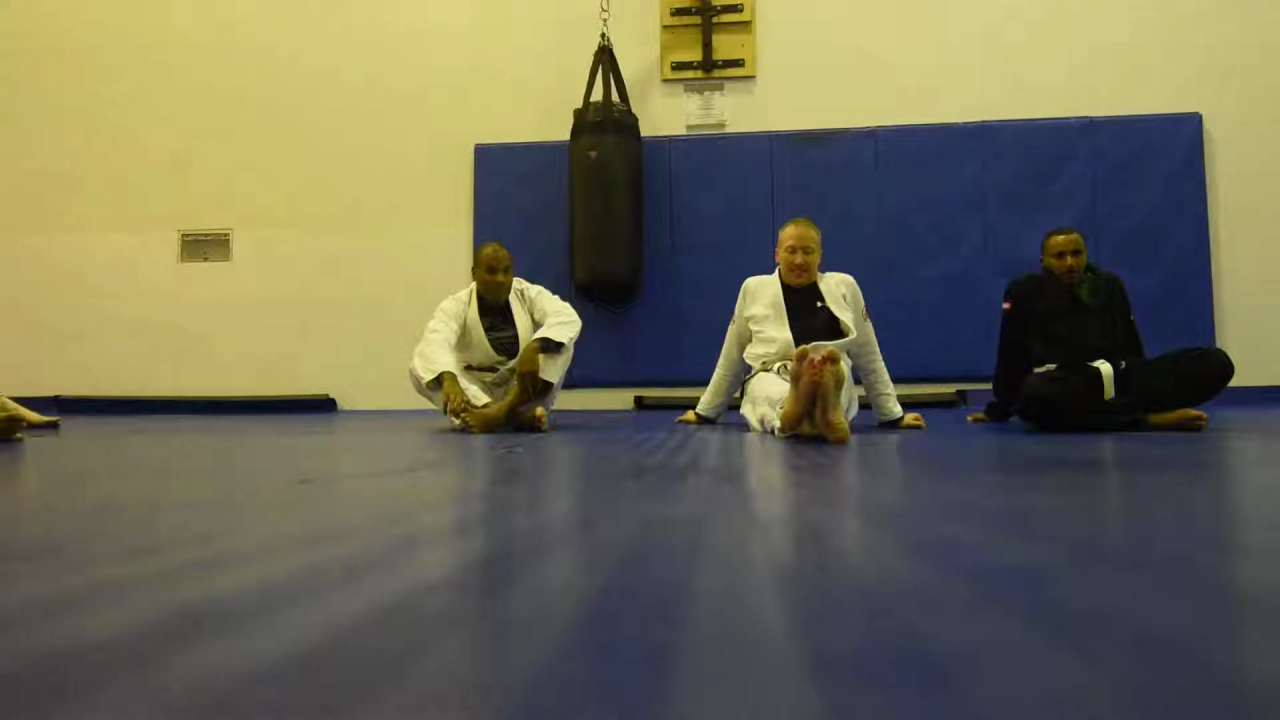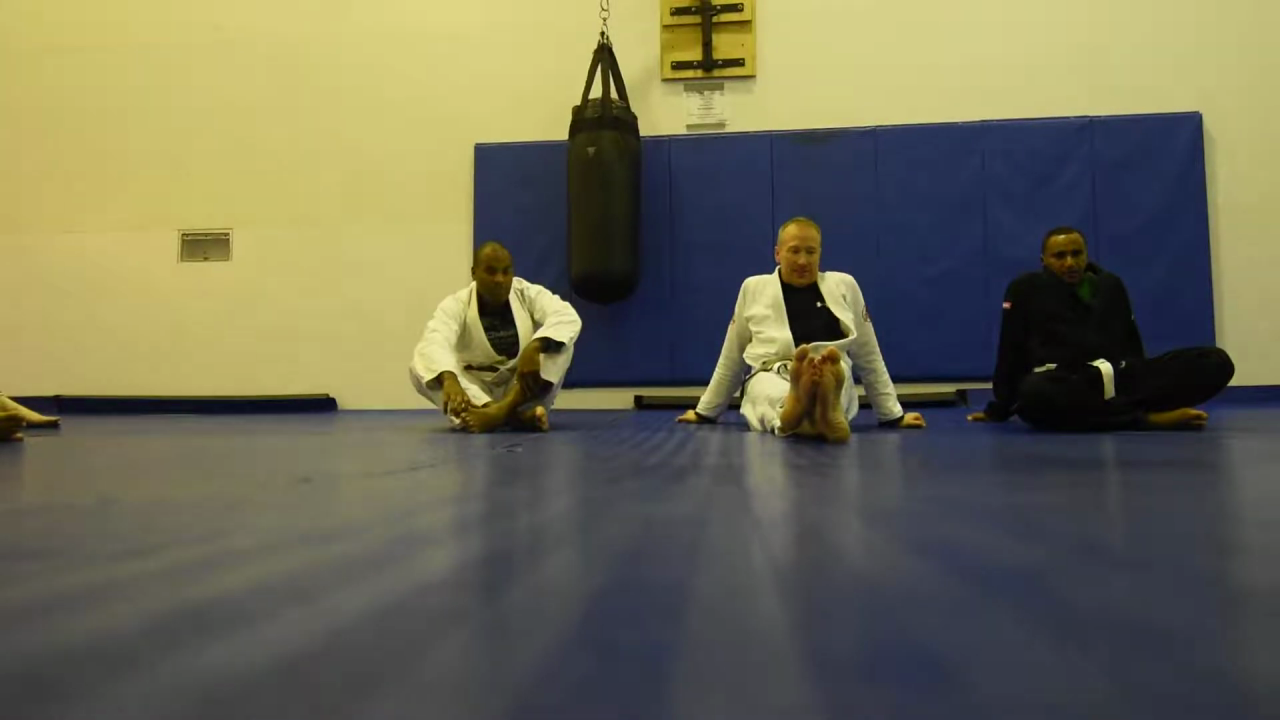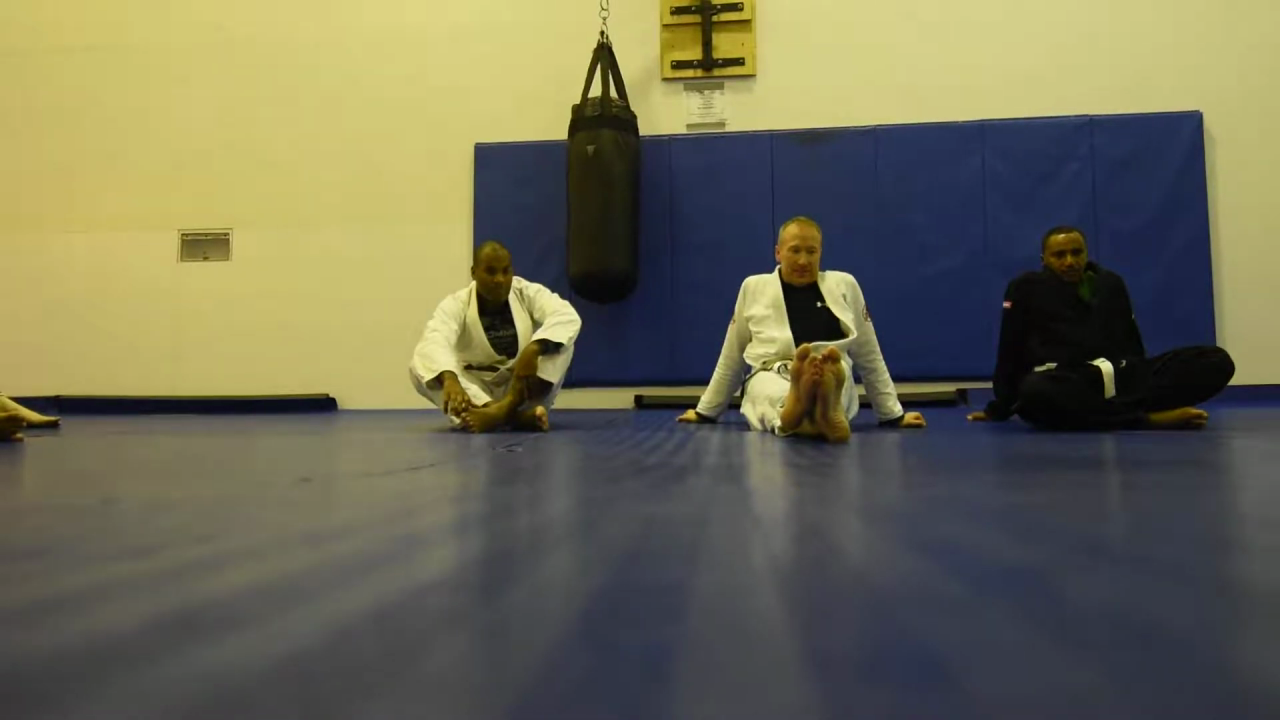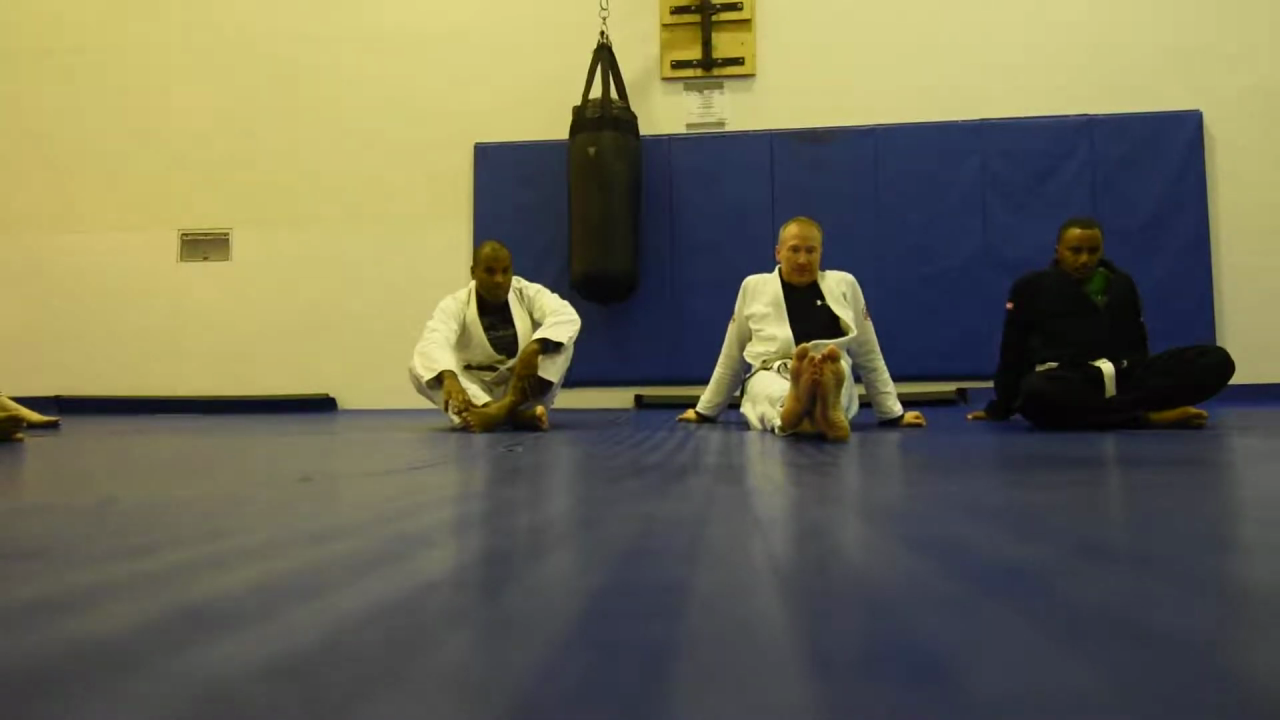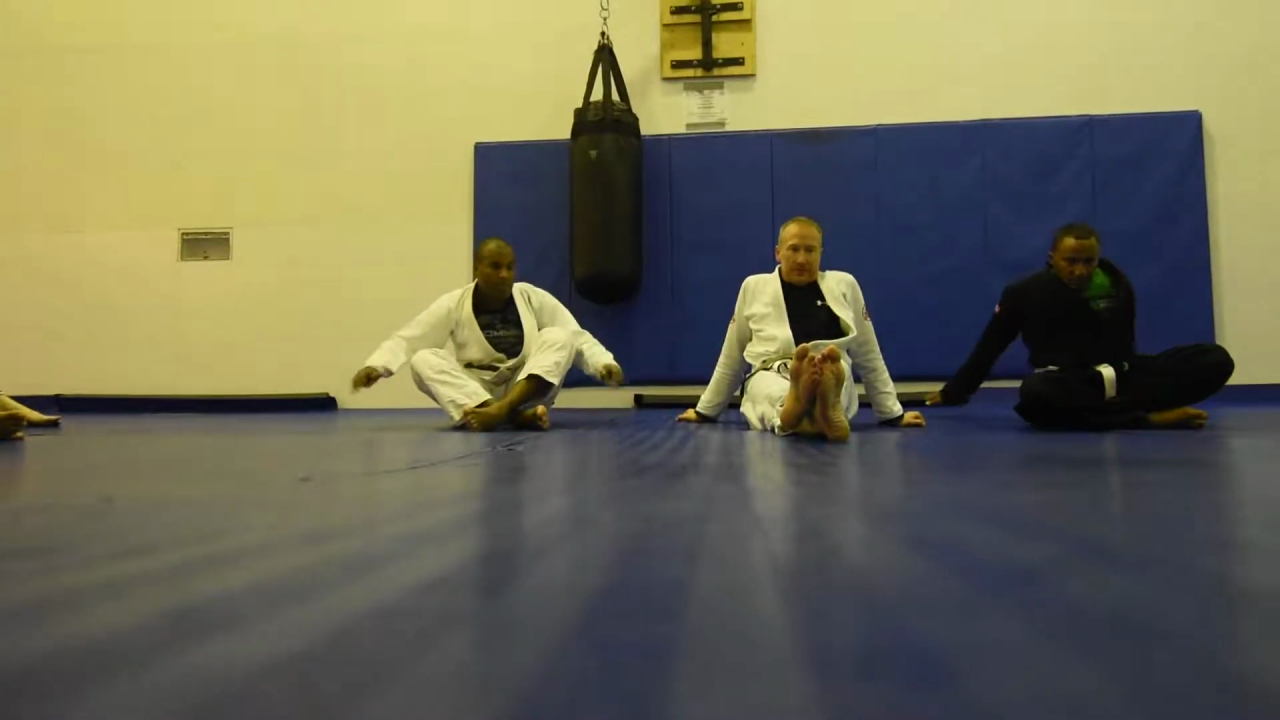
dt=0.4s
person 1, frame 1
left shoulder: (1110, 287)
right shoulder: (1025, 291)
left elbow: (1130, 343)
right elbow: (1011, 353)
right wrist: (999, 409)
left hip: (1121, 380)
right hip: (1063, 388)
left knee: (1216, 363)
right knee: (1033, 395)
left ankle: (1106, 413)
right ankle: (1149, 419)
person 1, frame 2
left shoulder: (1110, 286)
right shoulder: (1026, 290)
left elbow: (1130, 342)
right elbow: (1011, 351)
right wrist: (999, 409)
left hip: (1121, 378)
right hip: (1064, 387)
left knee: (1216, 363)
right knee: (1034, 394)
left ankle: (1109, 412)
right ankle: (1150, 418)
person 1, frame 3
left shoulder: (1110, 285)
right shoulder: (1026, 290)
left elbow: (1131, 341)
right elbow: (1011, 351)
right wrist: (999, 408)
left hip: (1121, 378)
right hip: (1064, 386)
left knee: (1217, 361)
right knee: (1034, 393)
left ankle: (1108, 412)
right ankle: (1150, 417)
person 1, frame 4
left shoulder: (1121, 284)
right shoulder: (1031, 288)
left elbow: (1136, 344)
right elbow: (1013, 350)
right wrist: (1000, 408)
left hip: (1123, 378)
right hip: (1068, 385)
left knee: (1217, 361)
right knee: (1036, 392)
left ankle: (1109, 410)
right ankle: (1148, 417)
person 1, frame 5
left shoulder: (1119, 286)
right shoulder: (1025, 293)
left elbow: (1122, 343)
right elbow: (990, 345)
right wrist: (952, 393)
left hip: (1118, 380)
right hip: (1068, 385)
left knee: (1215, 360)
right knee: (1036, 392)
left ankle: (1113, 411)
right ankle: (1144, 417)
person 2, frame 1
left shoulder: (843, 287)
right shoulder: (754, 289)
left elbow: (868, 358)
right elbow: (731, 360)
left wrist: (893, 416)
right wrist: (705, 412)
right knee: (770, 390)
left ankle: (822, 413)
person 2, frame 2
left shoulder: (843, 286)
right shoulder: (753, 289)
left elbow: (869, 358)
right elbow: (731, 360)
left wrist: (893, 415)
right wrist: (705, 412)
left knee: (826, 372)
right knee: (775, 395)
left ankle: (823, 410)
person 2, frame 3
left shoulder: (844, 285)
right shoulder: (753, 288)
left elbow: (870, 358)
right elbow: (731, 359)
left wrist: (894, 414)
right wrist: (705, 411)
right knee: (767, 387)
left ankle: (816, 412)
right ankle: (808, 411)
person 2, frame 4
left shoulder: (843, 285)
right shoulder: (753, 288)
left elbow: (869, 357)
right elbow: (731, 359)
left wrist: (893, 413)
right wrist: (705, 411)
right knee: (772, 392)
left ankle: (824, 409)
person 2, frame 5
left shoulder: (844, 285)
right shoulder: (754, 288)
left elbow: (868, 356)
right elbow: (731, 359)
left wrist: (893, 413)
right wrist: (705, 410)
left hip: (830, 380)
right knee: (777, 396)
left ankle: (823, 410)
right ankle: (806, 410)
person 3, frame 1
left shoulder: (530, 295)
right shoulder: (456, 306)
left elbow: (568, 319)
right elbow: (433, 345)
left wrist: (533, 349)
right wrist: (449, 380)
left hip: (524, 388)
right hip: (477, 393)
left knee: (560, 343)
right knee: (421, 367)
left ankle: (502, 410)
person 3, frame 2
left shoulder: (529, 294)
right shoulder: (456, 305)
left elbow: (568, 318)
right elbow: (433, 344)
left wrist: (534, 348)
right wrist: (449, 379)
left hip: (524, 388)
right hip: (476, 392)
left knee: (560, 343)
right knee: (421, 365)
left ankle: (502, 410)
person 3, frame 3
left shoulder: (529, 294)
right shoulder: (456, 305)
left elbow: (568, 318)
right elbow: (432, 344)
left wrist: (533, 350)
right wrist: (449, 379)
left hip: (524, 389)
right hip: (476, 392)
left knee: (560, 343)
right knee: (420, 365)
left ankle: (503, 410)
right ankle: (515, 415)
person 3, frame 4
left shoulder: (529, 294)
right shoulder: (455, 305)
left elbow: (566, 318)
right elbow: (432, 344)
left wrist: (533, 350)
right wrist: (450, 378)
left hip: (524, 390)
right hip: (476, 391)
left knee: (558, 343)
right knee: (421, 366)
left ankle: (501, 410)
right ankle: (516, 415)
person 3, frame 5
left shoulder: (535, 300)
right shoulder: (454, 304)
left elbow: (575, 338)
right elbow: (406, 339)
left wrist: (605, 364)
right wrist: (376, 366)
left hip: (525, 389)
right hip: (476, 390)
left knee: (556, 338)
right knee: (424, 361)
left ankle: (500, 410)
right ankle: (513, 414)
